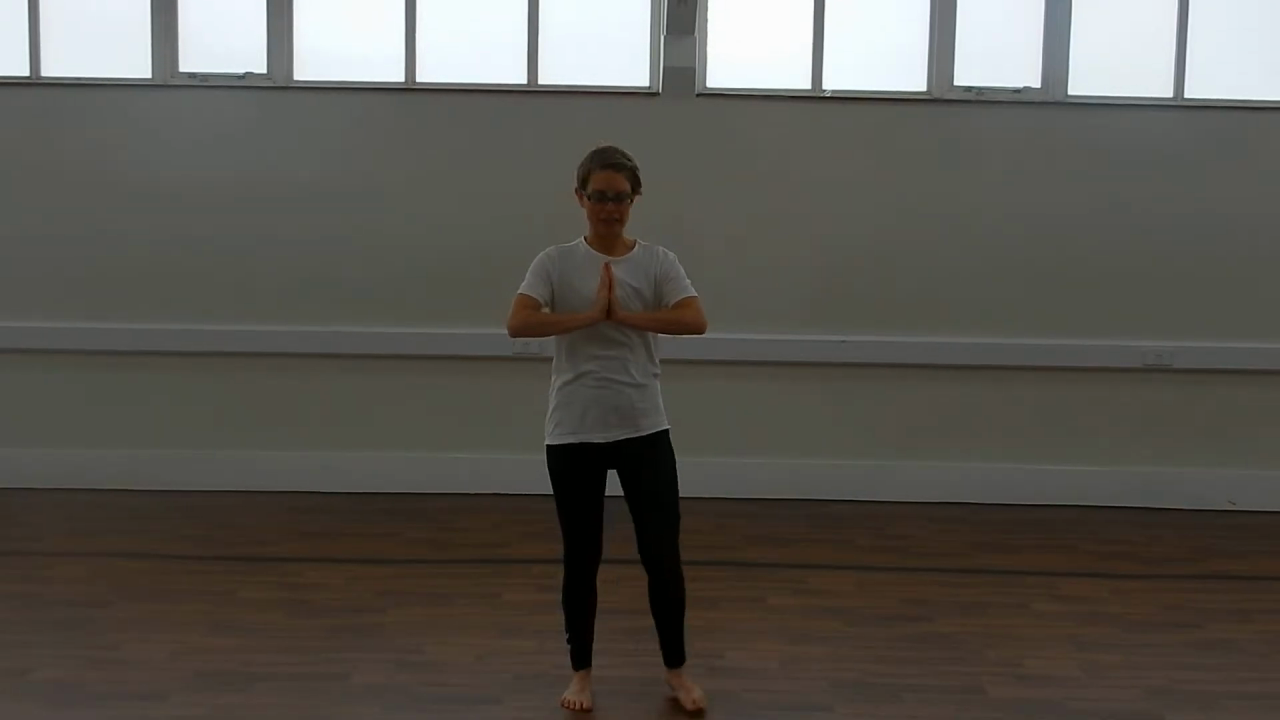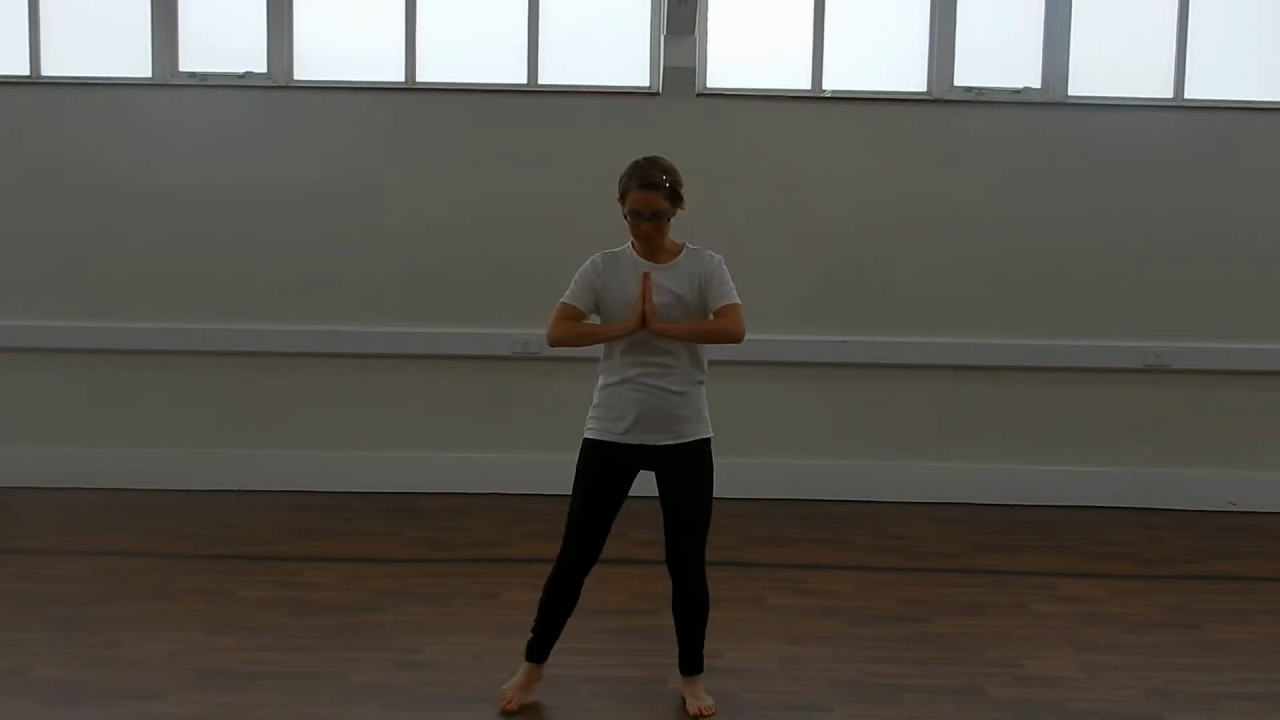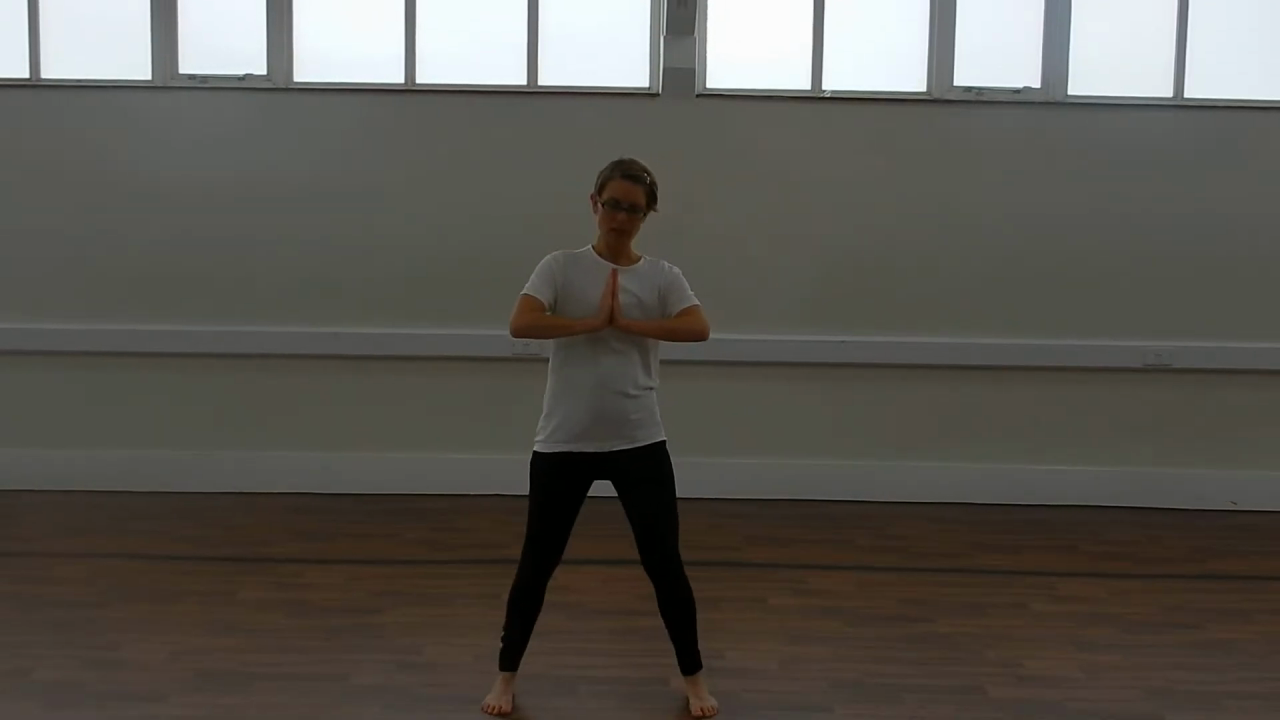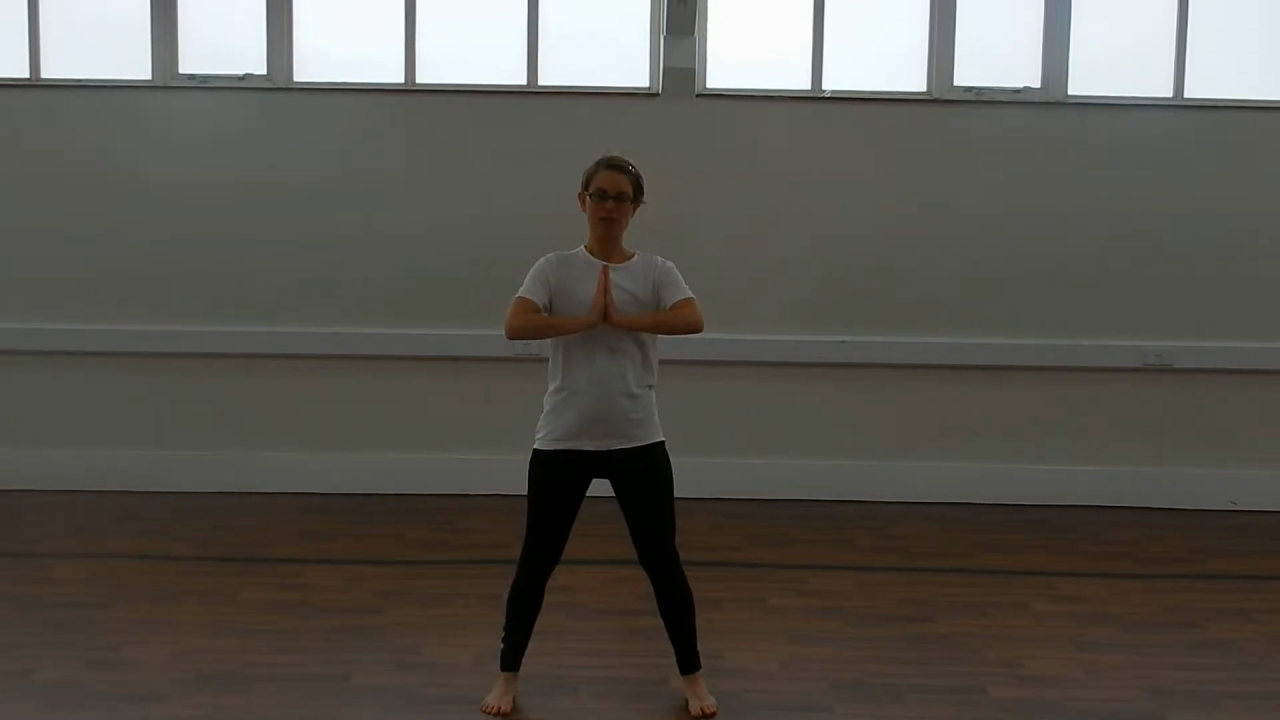
dt=0.5s
person 1, frame 1
left shoulder: (656, 260)
right shoulder: (555, 262)
left elbow: (695, 320)
right elbow: (518, 324)
left wrist: (625, 314)
right wrist: (589, 314)
left hip: (643, 430)
right hip: (574, 433)
left knee: (662, 555)
right knee: (581, 558)
left ankle: (676, 668)
right ankle: (581, 671)
person 1, frame 2
left shoulder: (705, 265)
right shoulder: (603, 267)
left elbow: (733, 329)
right elbow: (557, 333)
left wrist: (661, 325)
right wrist: (626, 326)
left hip: (683, 436)
right hip: (611, 432)
left knee: (687, 563)
right knee: (577, 554)
right ankle: (532, 667)
person 1, frame 3
left shoulder: (662, 275)
right shoulder: (561, 266)
left elbow: (698, 328)
right elbow: (520, 323)
left wrist: (627, 322)
right wrist: (592, 321)
left hip: (639, 442)
right hip: (564, 442)
left knee: (665, 563)
right knee: (537, 562)
right ankle: (506, 675)
person 1, frame 4
left shoulder: (656, 270)
right shoulder: (555, 268)
left elbow: (692, 320)
right elbow: (515, 326)
left wrist: (619, 316)
right wrist: (587, 318)
left hip: (637, 440)
right hip: (563, 440)
left knee: (663, 561)
right knee: (536, 561)
right ankle: (508, 675)
